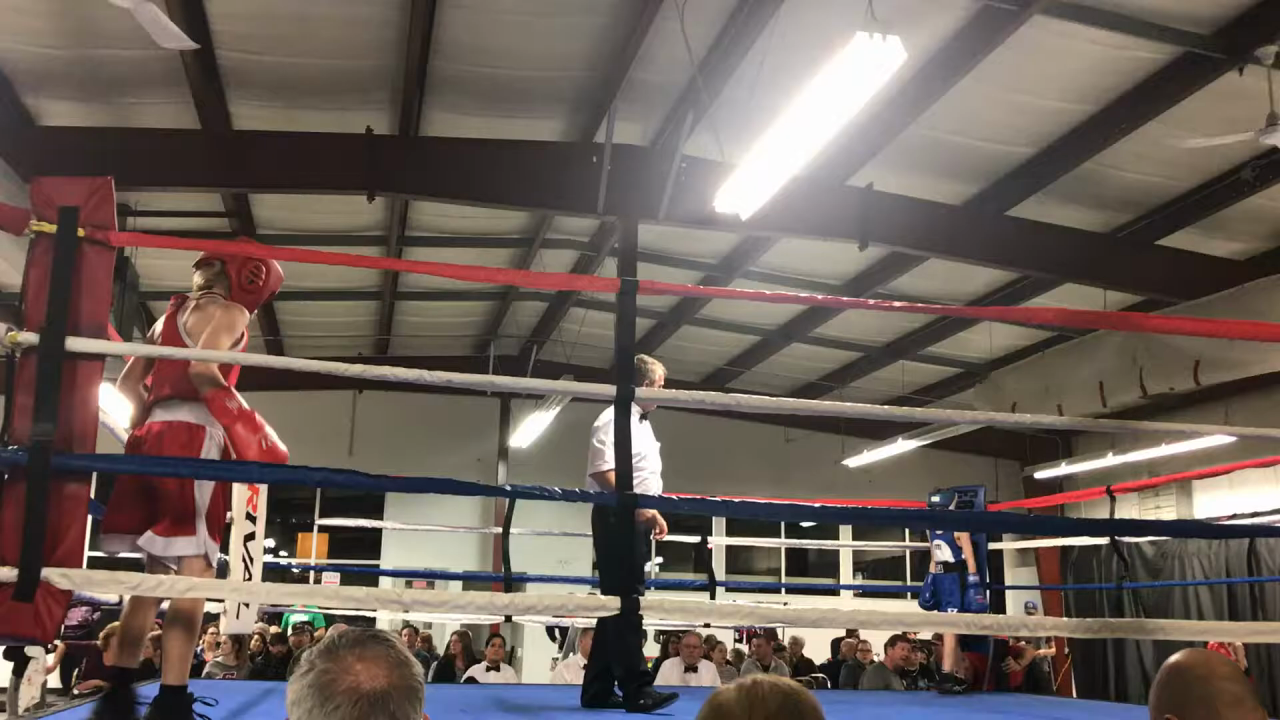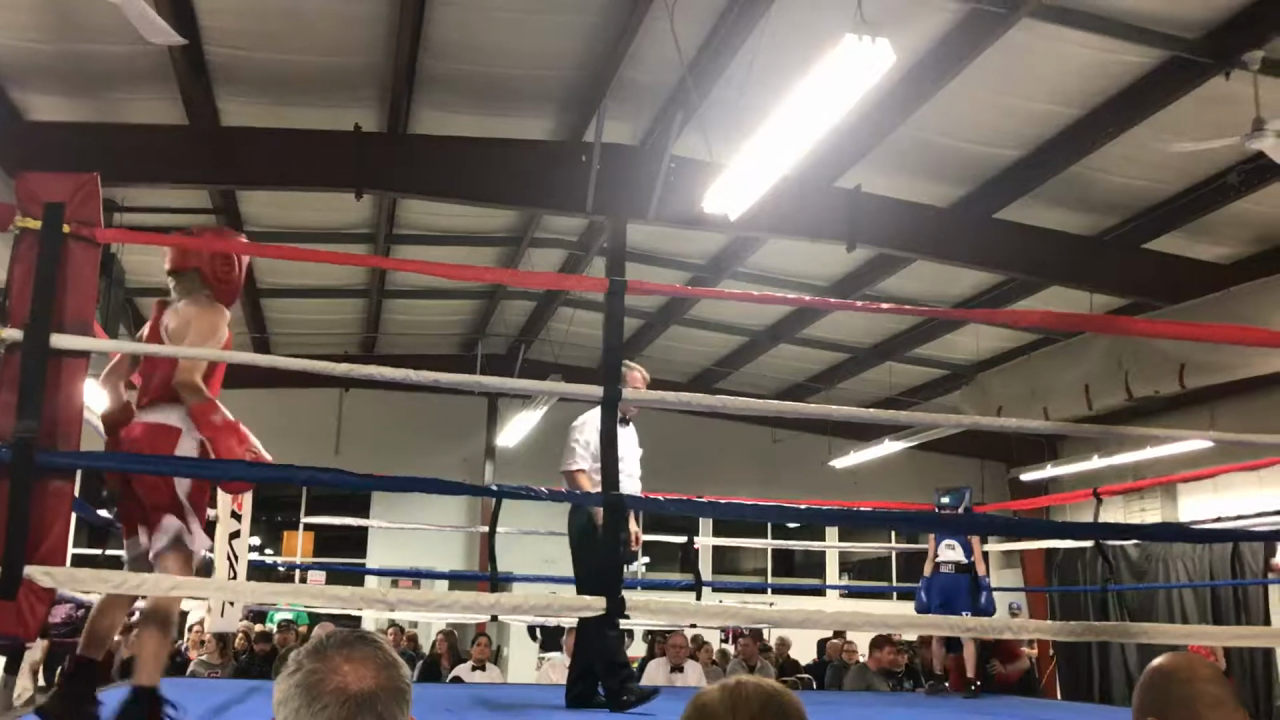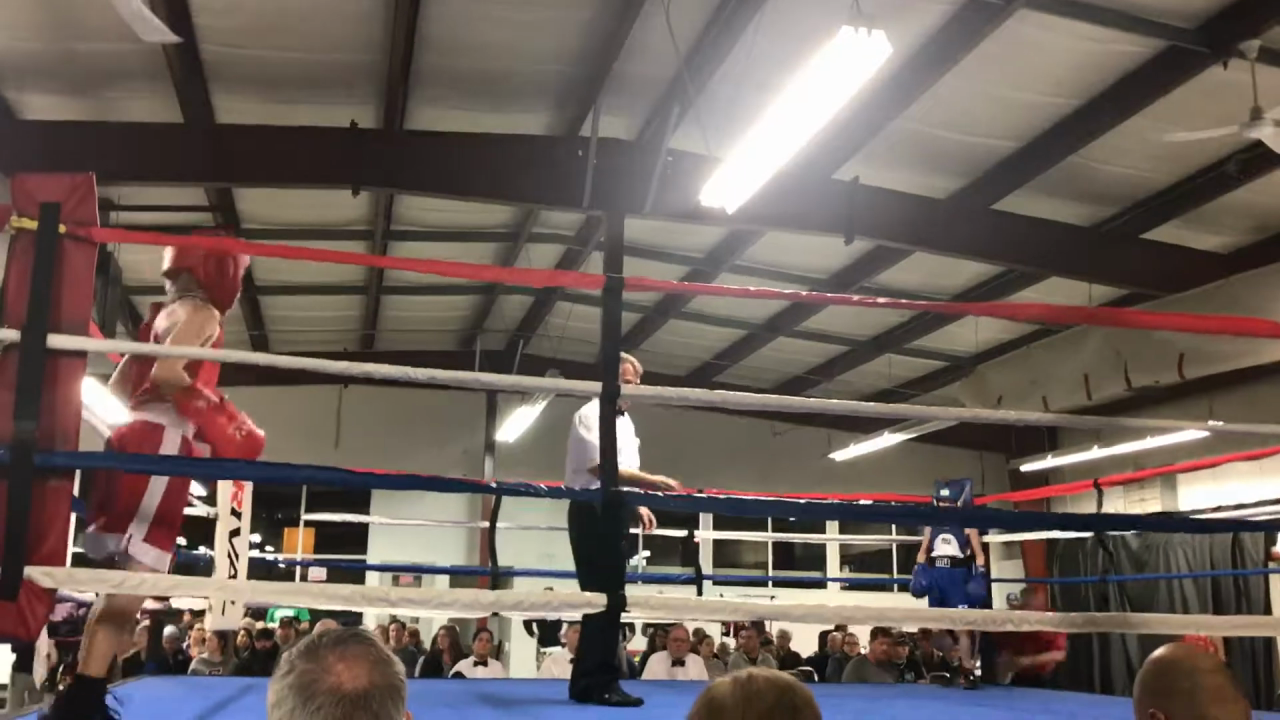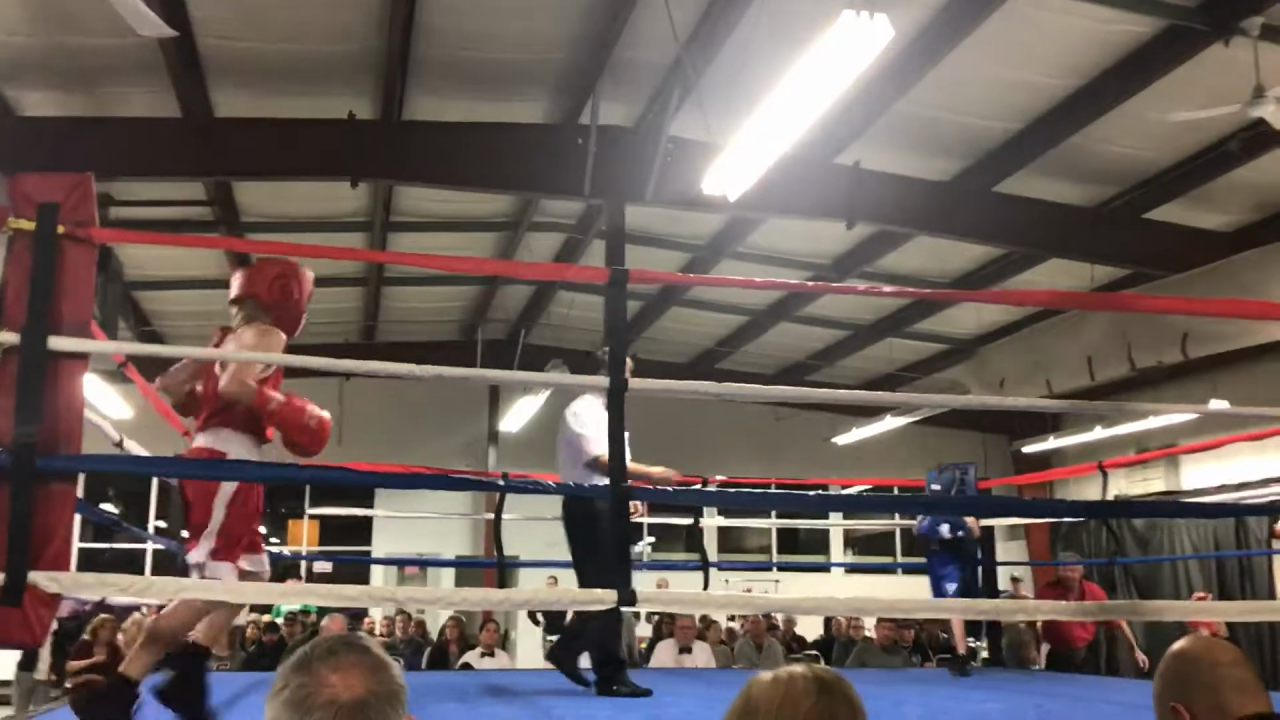
dt=0.4s
person 1, frame 1
left shoulder: (175, 311)
right shoulder: (231, 312)
left elbow: (129, 379)
right elbow: (200, 368)
right wrist: (243, 419)
left hip: (153, 436)
right hip: (194, 438)
left knee: (152, 578)
right knee: (192, 570)
person 1, frame 2
left shoulder: (163, 313)
right shoulder: (211, 314)
left elbow: (110, 377)
right elbow: (188, 381)
left wrist: (119, 428)
right wrist: (232, 440)
left hip: (139, 438)
right hip: (174, 439)
left knee: (140, 573)
right knee: (175, 570)
person 1, frame 3
left shoulder: (163, 315)
right shoulder: (201, 314)
left elbow: (120, 383)
right elbow: (166, 373)
right wrist: (218, 417)
left hip: (134, 438)
right hip: (160, 443)
left knee: (129, 577)
right knee: (135, 578)
person 1, frame 4
left shoulder: (230, 337)
right shoulder: (268, 337)
left elbow: (167, 384)
right elbow: (232, 386)
right wrist: (287, 411)
left hip: (208, 457)
right hip: (228, 461)
left knee: (248, 576)
left ankle: (188, 674)
person 2, frame 1
left shoulder: (641, 422)
right shoulder: (616, 418)
right elbow: (602, 472)
left wrist: (652, 512)
right wrist: (639, 510)
left hip: (633, 518)
right hip: (618, 518)
left knee: (619, 604)
right knee: (624, 603)
left ankle: (598, 690)
right ankle: (636, 690)
person 2, frame 2
left shoulder: (629, 429)
right shoulder: (592, 421)
right elbow: (573, 470)
left wrist: (630, 521)
right wrist: (599, 510)
right hip: (592, 520)
right knee: (601, 601)
left ankle: (583, 689)
right ankle: (619, 686)
person 2, frame 3
left shoulder: (624, 420)
right shoulder: (592, 415)
right elbow: (602, 468)
left wrist: (639, 504)
right wrist: (654, 482)
left hip: (612, 512)
right hip: (593, 511)
left knee: (610, 597)
right knee: (604, 597)
left ankle: (587, 680)
right ankle: (600, 684)
person 2, frame 4
left shoulder: (611, 413)
right shoulder: (583, 410)
right elbow: (597, 460)
right wrist: (649, 473)
left hip: (607, 504)
right hip: (588, 505)
left knee: (608, 587)
right knee: (605, 588)
left ankle: (565, 651)
right ankle: (611, 677)
person 3, frame 1
left shoulder: (959, 529)
right shoulder: (932, 531)
left elbow: (970, 558)
left wrist: (975, 586)
right wrist: (928, 584)
left hip: (955, 579)
right hip: (940, 581)
right knee: (948, 630)
left ankle: (946, 676)
right ankle: (956, 679)
person 3, frame 2
right shoulder: (935, 532)
left elbow: (979, 561)
right elbow: (930, 560)
left wrist: (985, 589)
right wrist: (923, 587)
left hip: (962, 582)
right hip: (939, 582)
left knee: (967, 634)
right knee: (937, 632)
left ankle: (971, 682)
right ankle: (938, 679)
person 3, frame 3
left shoulder: (967, 526)
right shoulder: (931, 525)
left elbow: (979, 554)
right elbow: (923, 550)
left wrist: (979, 578)
right wrist: (918, 573)
left hip: (958, 576)
right hip: (936, 576)
left knee: (961, 627)
left ankle: (968, 672)
person 3, frame 4
left shoulder: (959, 505)
right shoulder: (929, 506)
left elbow: (975, 533)
right elbow: (917, 530)
left wrist: (956, 520)
right wrist: (923, 526)
left hip: (953, 561)
right hip: (935, 561)
left knee: (953, 608)
right knee: (945, 609)
left ankle: (961, 658)
right ankle: (961, 652)
